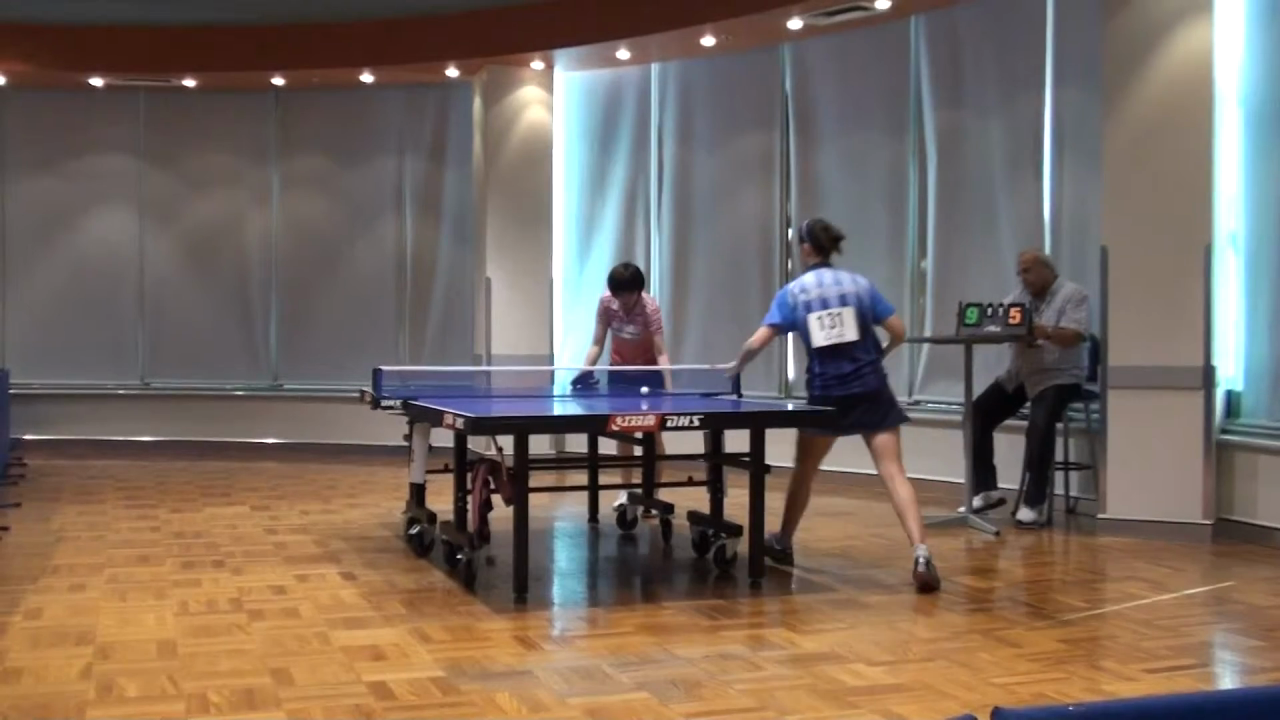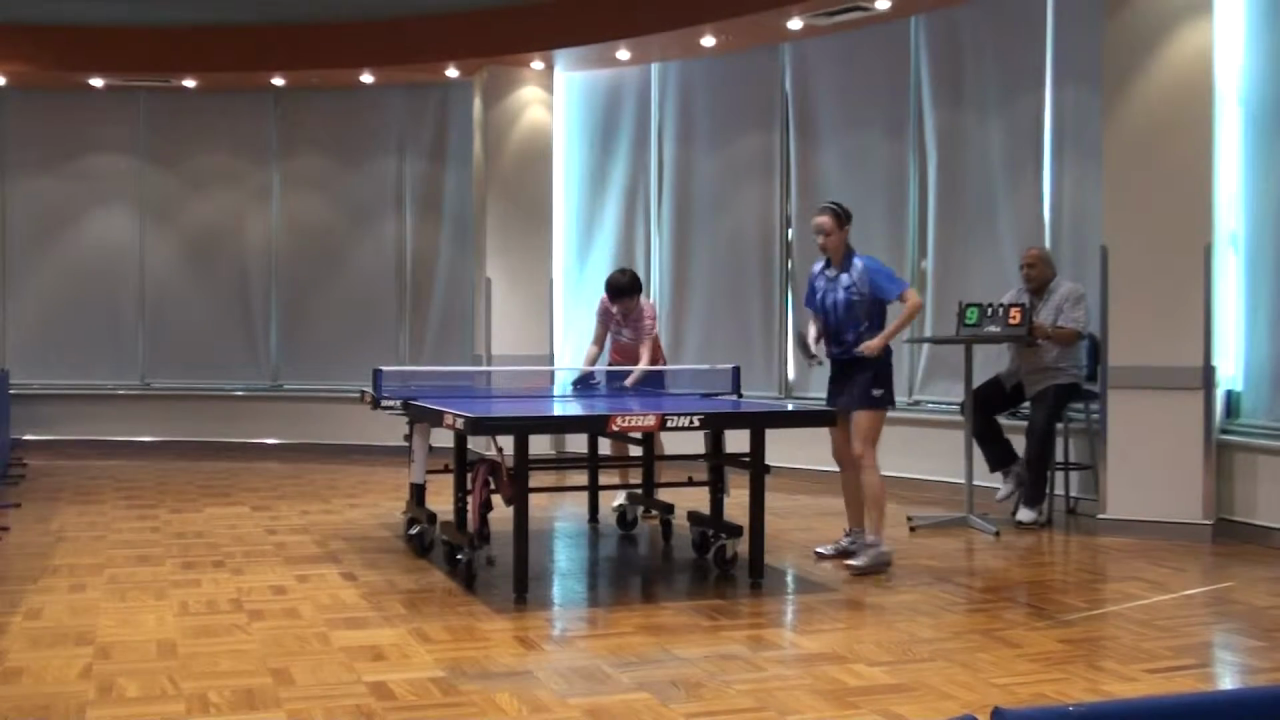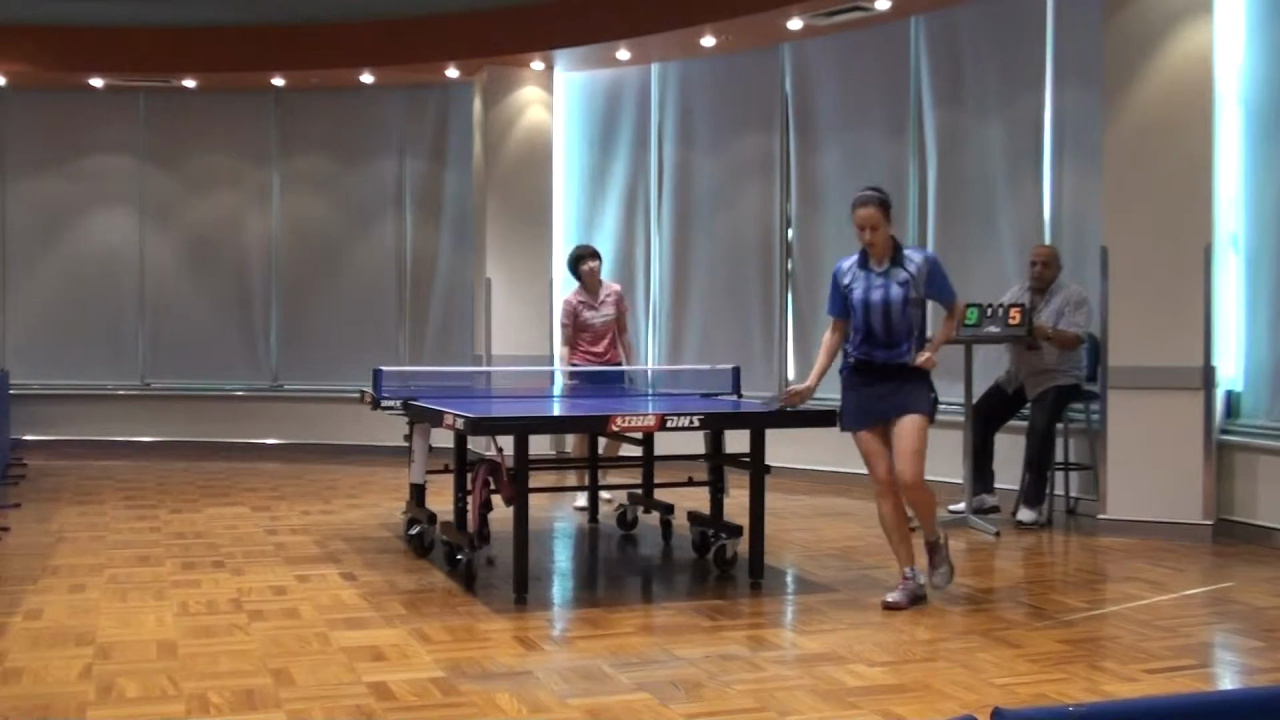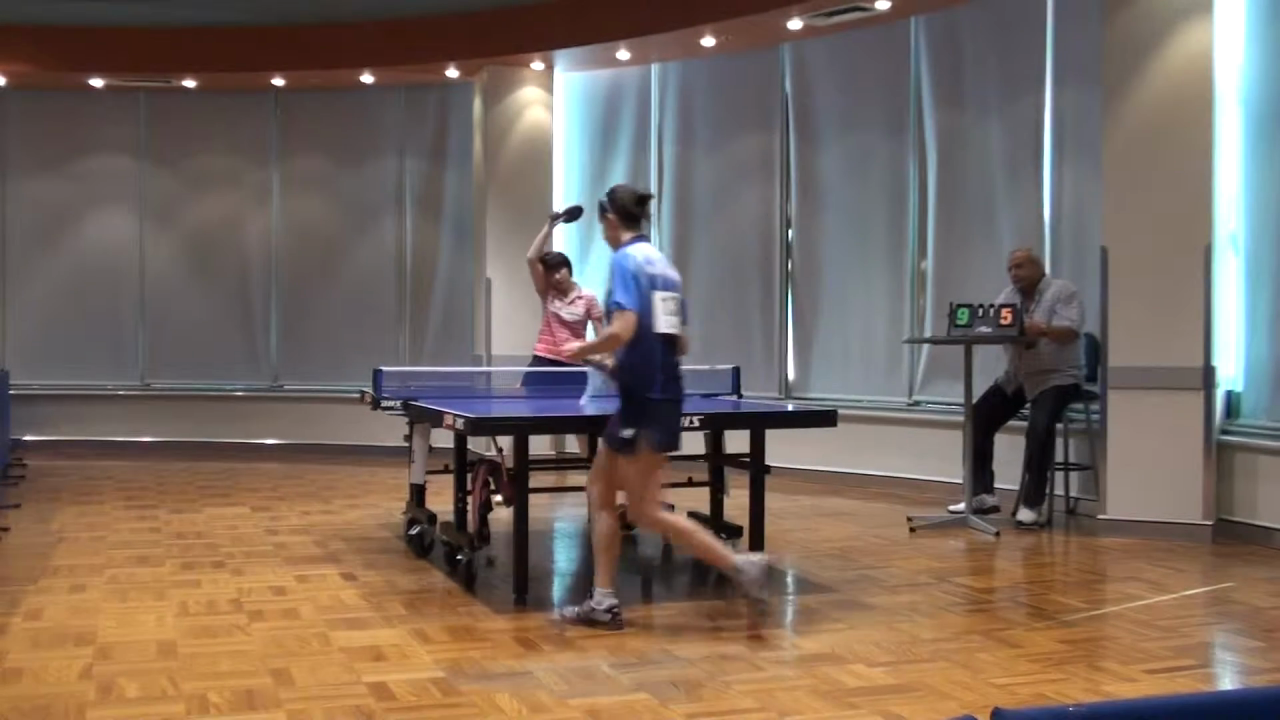
dt=1s
person 1, frame 1
left shoulder: (793, 292)
right shoulder: (860, 285)
left elbow: (759, 339)
right elbow: (898, 331)
left wrist: (740, 362)
left hip: (826, 395)
right hip: (871, 391)
left knee: (804, 466)
right knee: (893, 473)
left ankle: (783, 541)
right ankle: (920, 554)
person 1, frame 2
left shoulder: (868, 269)
right shoulder: (818, 274)
left elbow: (914, 302)
left wrist: (882, 339)
right wrist: (812, 339)
left hip: (868, 370)
right hip: (839, 370)
left knee: (863, 456)
right knee: (844, 457)
left ankle: (876, 545)
right ankle: (855, 537)
person 1, frame 3
left shoulder: (921, 263)
right shoulder: (845, 271)
left elbow: (954, 310)
right elbow: (835, 331)
left wrist: (932, 348)
right wrist: (814, 376)
left hip: (906, 378)
right hip: (860, 381)
left knee: (908, 477)
right knee: (883, 482)
left ankle: (935, 541)
right ankle: (912, 576)
person 1, frame 4
left shoulder: (626, 260)
right shoulder: (667, 266)
left elbow: (622, 331)
left wrist: (584, 349)
left hip: (645, 398)
right hip: (661, 393)
left knee: (647, 511)
right knee: (599, 491)
left ankle: (740, 564)
right ankle: (603, 600)
person 2, frame 1
left shoulder: (1074, 294)
right shoulder: (1019, 296)
left elbow: (1075, 336)
left wrist: (1046, 332)
left hip: (1058, 377)
right hip: (1019, 375)
left knee: (1039, 425)
right knee: (977, 414)
left ankle: (1033, 504)
right ankle: (986, 490)
person 2, frame 2
left shoulder: (1071, 293)
right shoulder: (1015, 295)
left elbow: (1073, 335)
left wrist: (1047, 332)
left hip: (1058, 376)
right hip: (1018, 374)
left knee: (1039, 426)
right knee: (975, 405)
left ankle: (1031, 504)
right ankle: (1011, 468)
person 2, frame 3
left shoulder: (1074, 296)
right shoulder: (1015, 293)
left elbow: (1074, 340)
left wrist: (1048, 334)
left hip: (1058, 378)
right hip: (1018, 376)
left knee: (1040, 427)
right knee: (979, 417)
left ankle: (1032, 504)
right ankle: (983, 494)
person 2, frame 4
left shoulder: (1063, 291)
right shoulder: (1008, 295)
left elbow: (1070, 333)
left wrist: (1043, 329)
left hip: (1057, 378)
right hip: (1017, 377)
left knee: (1039, 428)
right knee: (978, 418)
left ankle: (1032, 504)
right ankle: (983, 494)
person 3, frame 1
left shoulder: (650, 309)
right shoulder: (606, 303)
left elbow: (661, 353)
right elbow: (597, 344)
left wrist: (668, 383)
right wrist: (585, 371)
left hip: (649, 371)
right hip: (620, 369)
left knee: (653, 430)
left ankle: (654, 493)
right ankle: (626, 490)
person 3, frame 2
left shoulder: (646, 313)
right shoulder: (605, 304)
left elbow: (645, 360)
right elbow: (597, 343)
left wrist: (630, 383)
right wrist: (584, 372)
left hip: (647, 373)
right hip: (618, 369)
person 3, frame 3
left shoulder: (616, 293)
right shoulder: (572, 302)
left elbow: (623, 332)
right elbow: (566, 344)
left wrist: (631, 364)
right wrist: (564, 373)
left hip: (613, 368)
right hip: (583, 369)
left ankle: (599, 481)
right ankle: (582, 490)
person 3, frame 4
left shoulder: (587, 300)
right shoulder: (547, 294)
left elbow: (602, 333)
right elbow: (531, 258)
right wrist: (550, 224)
left hip: (573, 367)
right hip: (542, 364)
